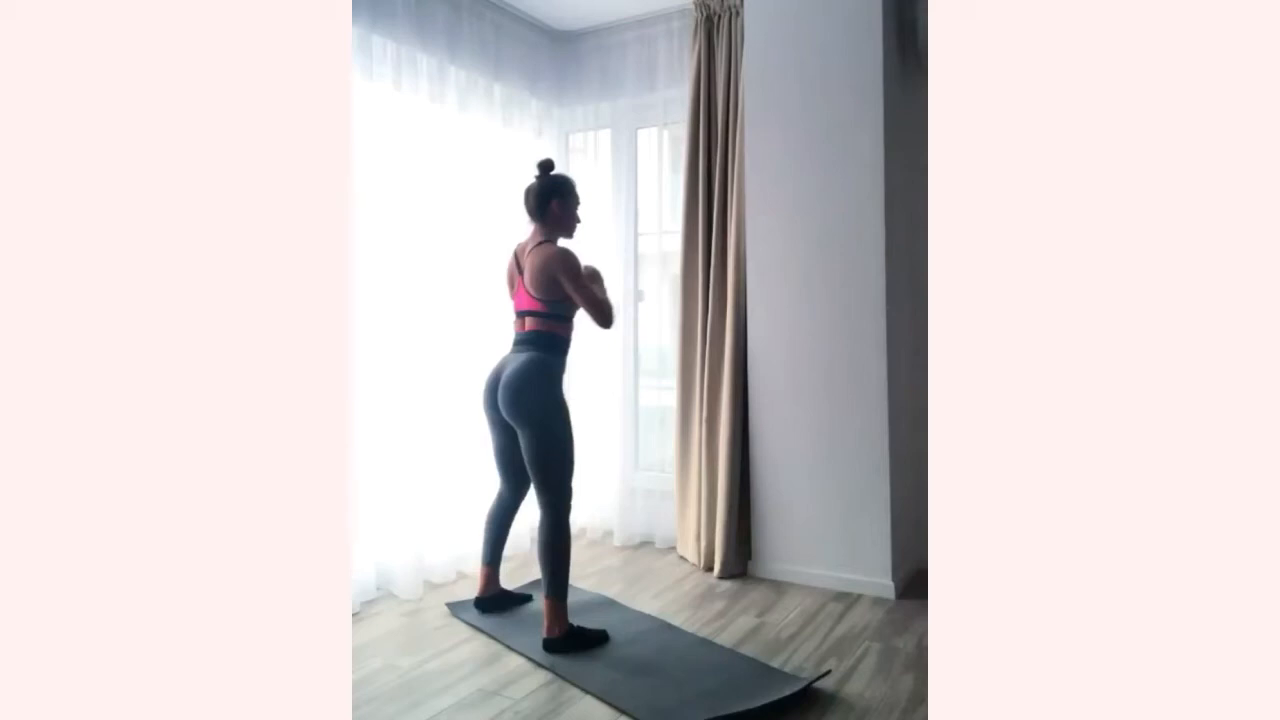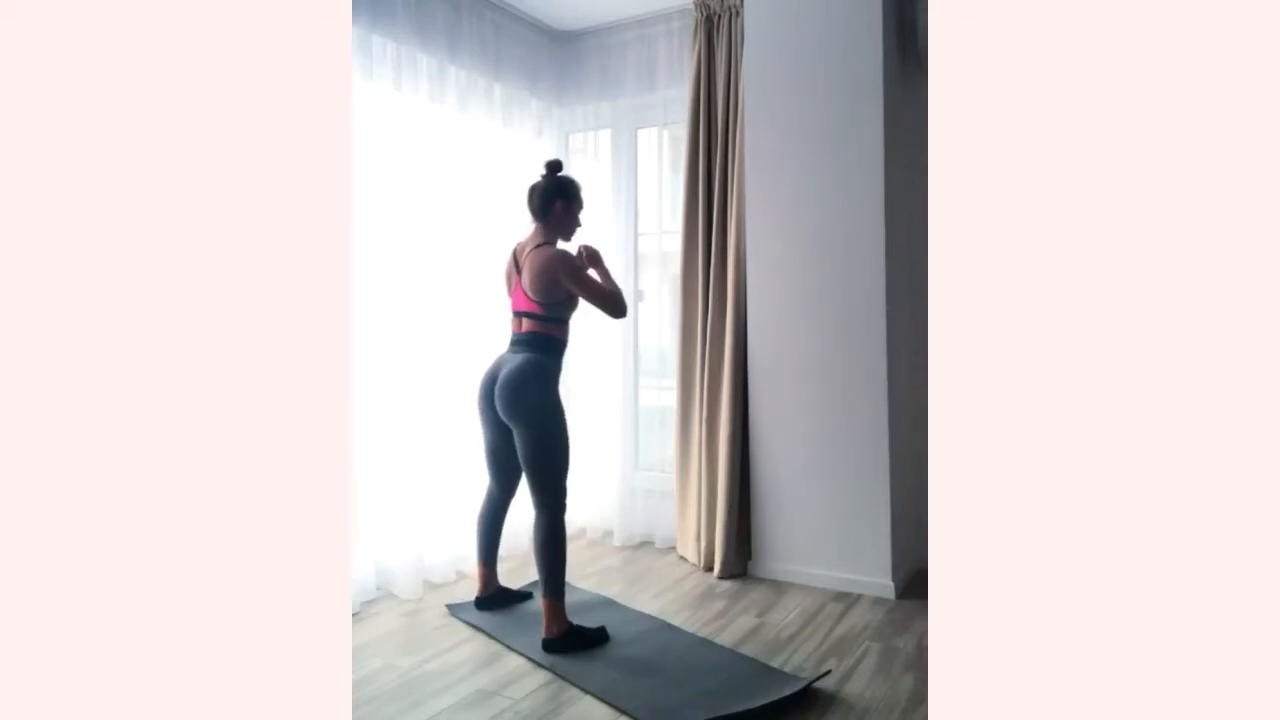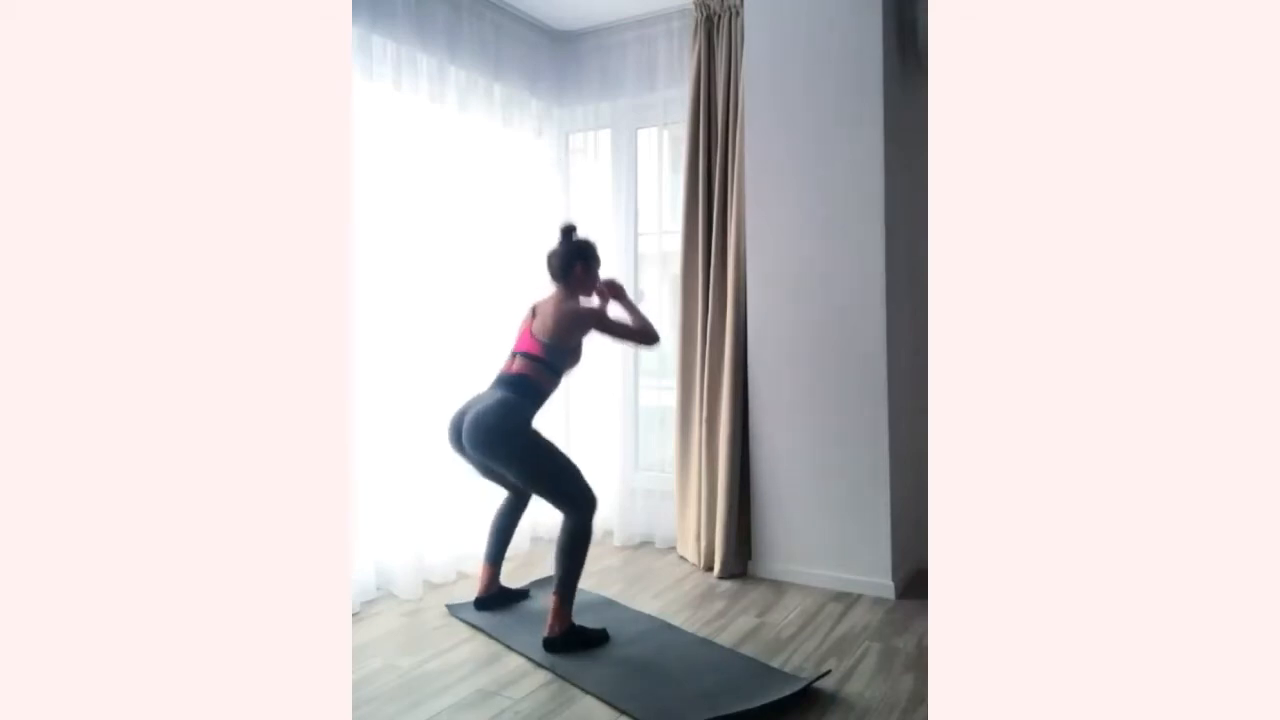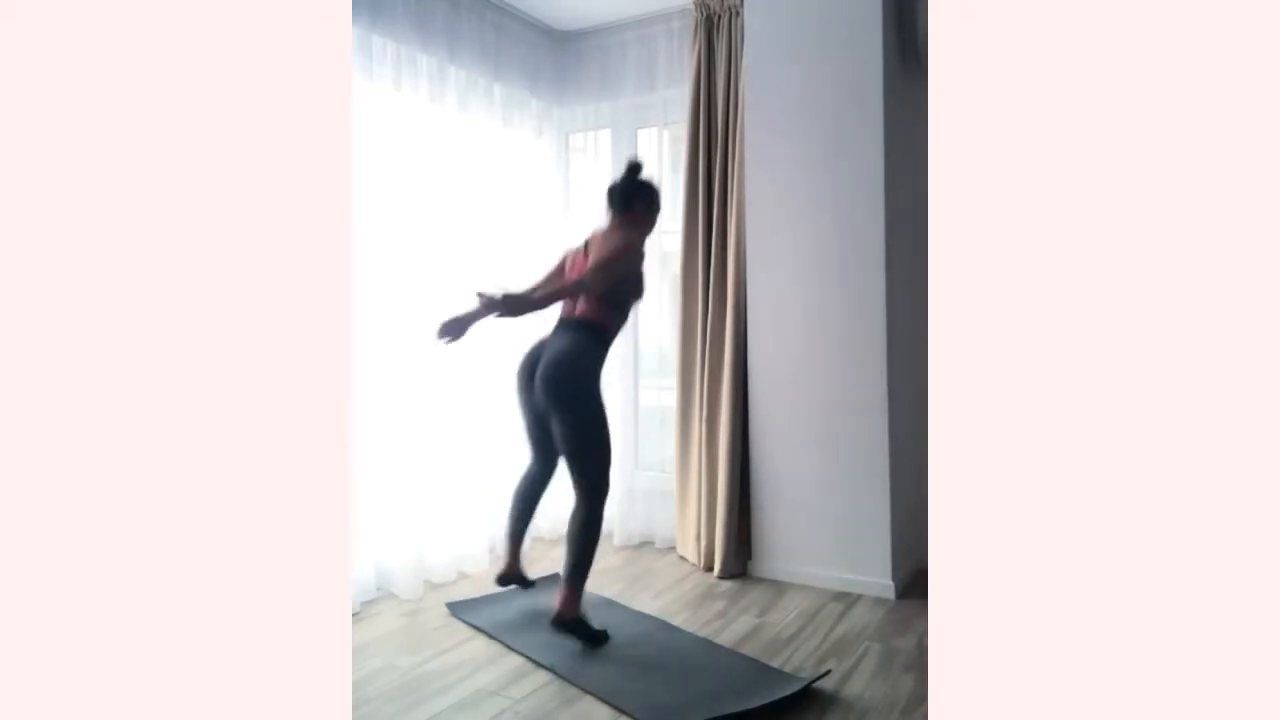
dt=0.5s
person 1, frame 1
left shoulder: (517, 257)
right shoulder: (558, 257)
right elbow: (604, 318)
left wrist: (578, 283)
right wrist: (595, 280)
left hip: (501, 378)
right hip: (534, 384)
left knee: (512, 488)
right knee: (555, 504)
left ankle: (488, 587)
right ankle: (557, 627)
person 1, frame 2
left shoulder: (515, 255)
right shoulder: (557, 259)
right elbow: (616, 308)
left wrist: (577, 268)
right wrist: (596, 264)
left hip: (496, 377)
right hip: (531, 384)
left knee: (500, 488)
right knee: (550, 505)
left ankle: (487, 587)
right ankle: (556, 627)
person 1, frame 3
left shoulder: (539, 308)
right shoulder: (574, 314)
right elbow: (648, 336)
left wrist: (602, 305)
right wrist: (621, 300)
left hip: (468, 419)
right hip: (499, 426)
left knee: (521, 489)
right knee: (581, 505)
left ankle: (488, 588)
right ankle: (559, 627)
person 1, frame 4
left shoulder: (582, 248)
right shoulder: (629, 247)
left elbow: (536, 291)
right elbow: (581, 284)
left wrist: (478, 313)
right wrist: (507, 303)
left hip: (536, 360)
right hip: (570, 372)
left knee: (542, 463)
right knee: (592, 491)
left ankle: (511, 564)
right ankle: (568, 609)
